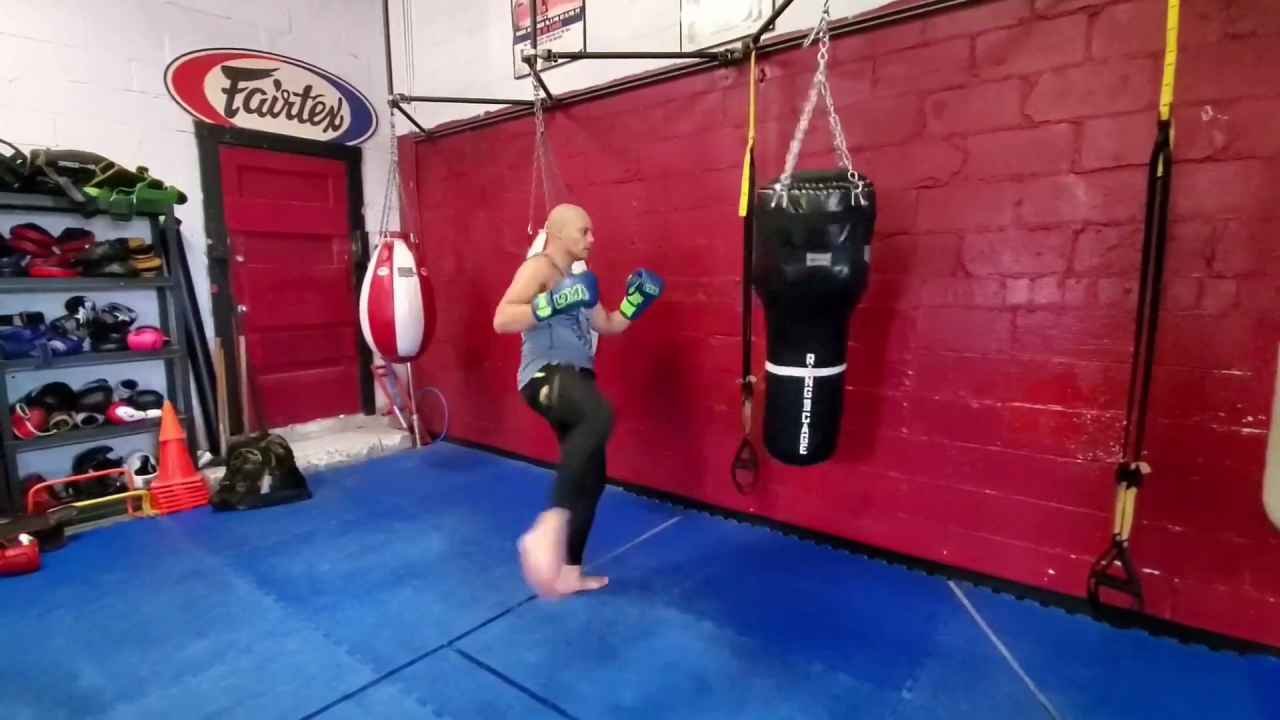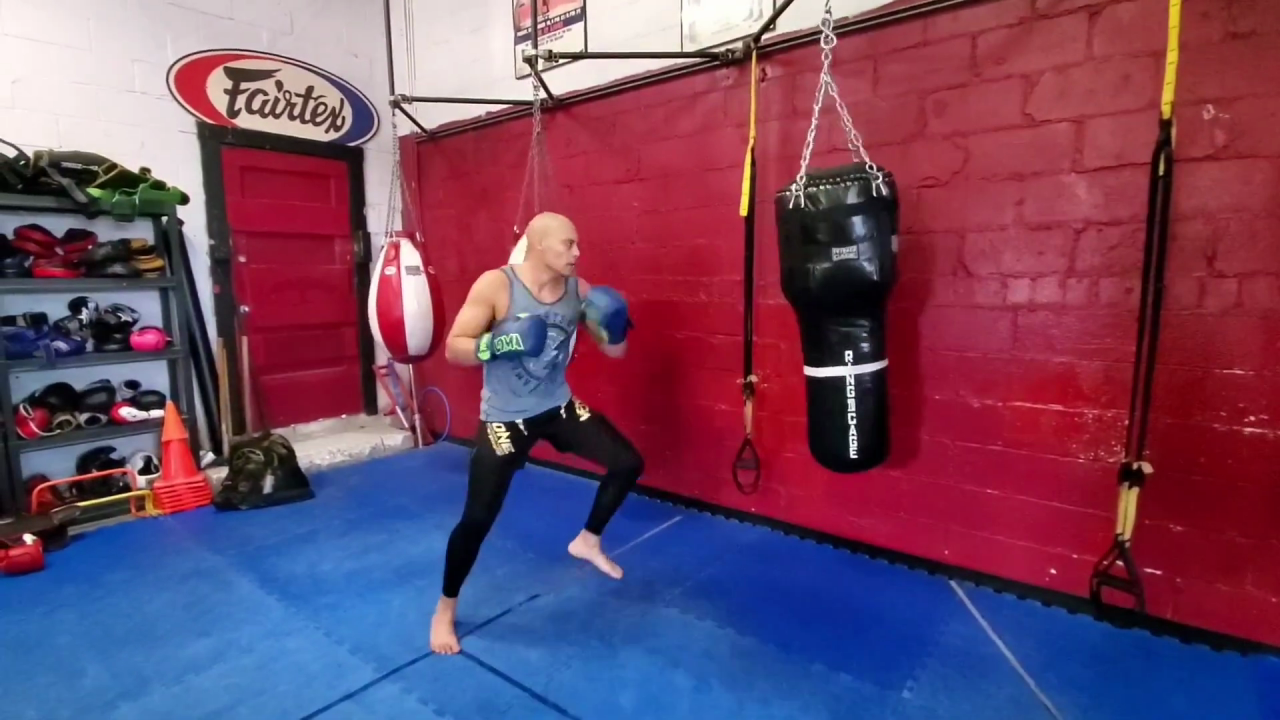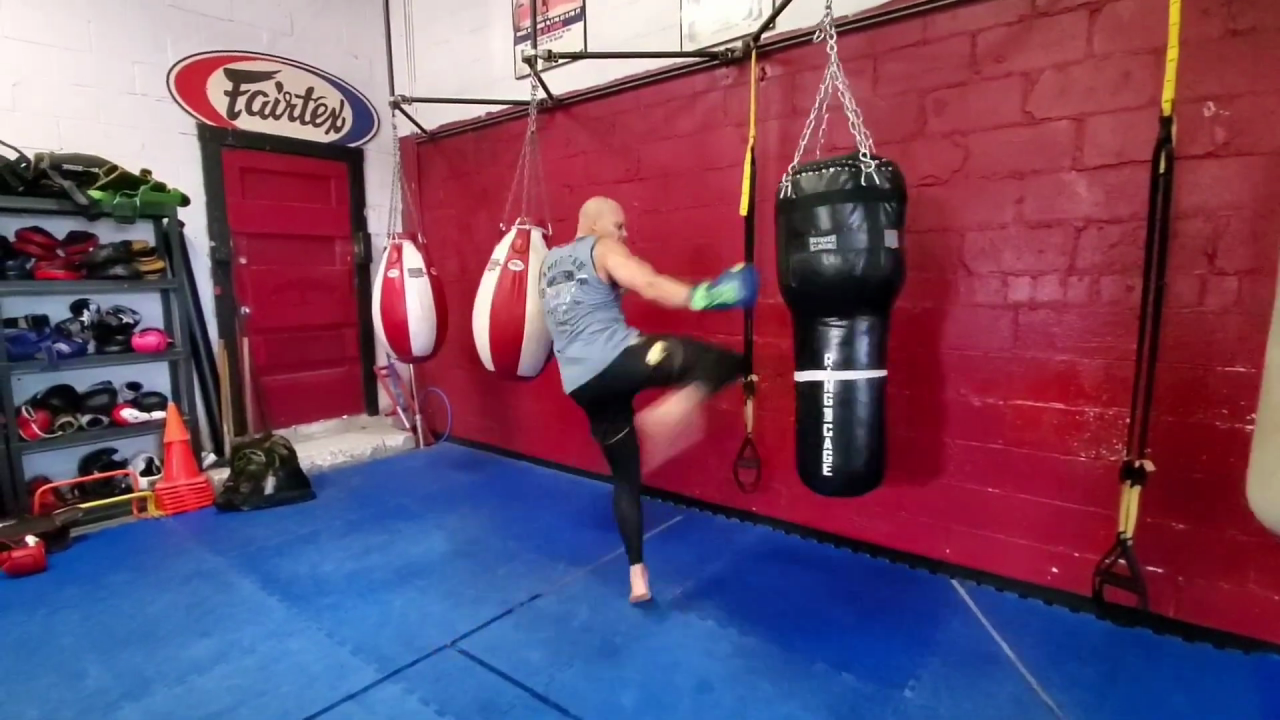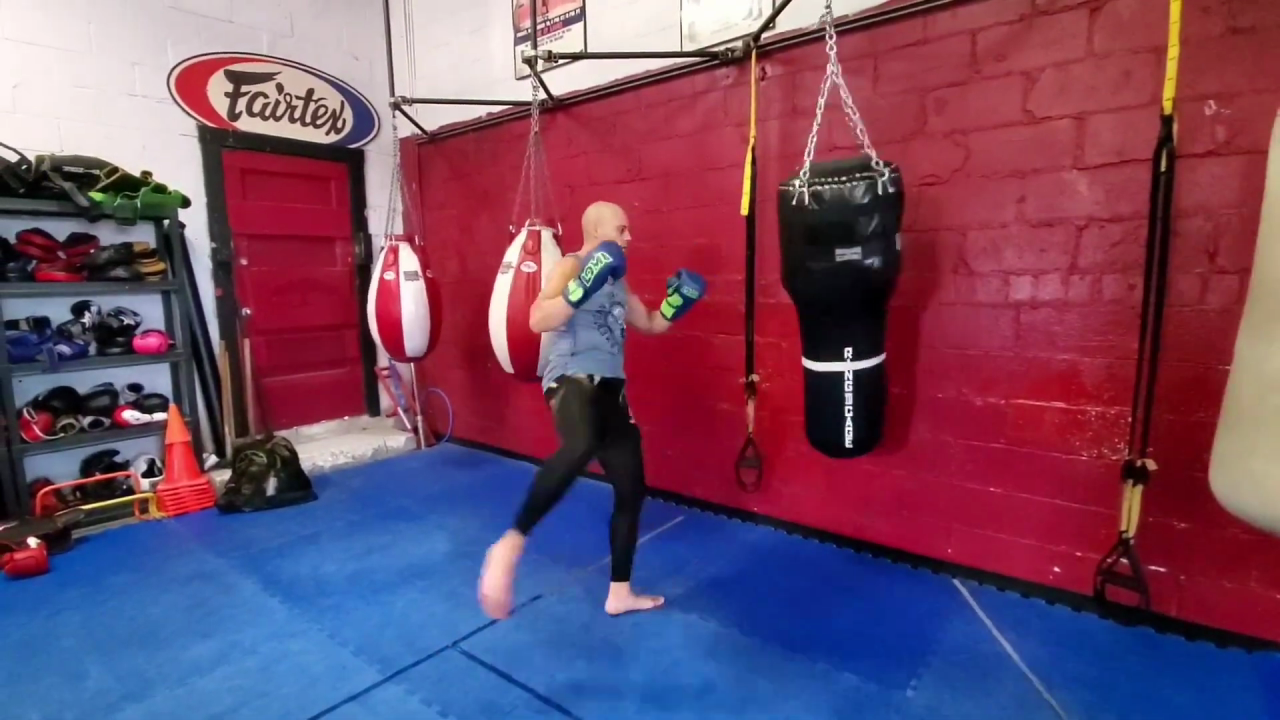
dt=0.5s
person 1, frame 1
left shoulder: (581, 270)
right shoulder: (542, 268)
left elbow: (607, 326)
right elbow: (503, 321)
left wrist: (634, 298)
right wrist: (553, 301)
left hip: (576, 376)
right hip: (550, 375)
left knee: (594, 478)
right knee: (600, 418)
left ankle: (569, 569)
right ankle: (551, 529)
person 1, frame 2
left shoulder: (579, 290)
right shoulder: (495, 285)
left elbow: (614, 348)
right elbow: (453, 350)
left wrist: (614, 322)
right wrist: (497, 344)
left hip: (559, 408)
right hip: (506, 419)
left knee: (628, 463)
right knee: (478, 518)
left ankle: (588, 540)
right ankle: (445, 609)
person 1, frame 3
left shoulder: (550, 260)
right shoulder: (603, 249)
right elbow: (658, 288)
right wrist: (714, 293)
left hip: (586, 384)
right hip: (618, 360)
left knee: (627, 475)
right knee: (726, 362)
left ankle: (638, 576)
right ankle: (676, 408)
person 1, frame 4
left shoulder: (613, 279)
right shoulder: (572, 269)
left elbow: (651, 323)
right elbow: (540, 321)
left wrist: (678, 300)
right wrist: (585, 286)
left hip: (610, 390)
right hip: (575, 382)
left knee: (632, 489)
right knee: (577, 451)
left ankle: (620, 592)
right ankle: (510, 545)
